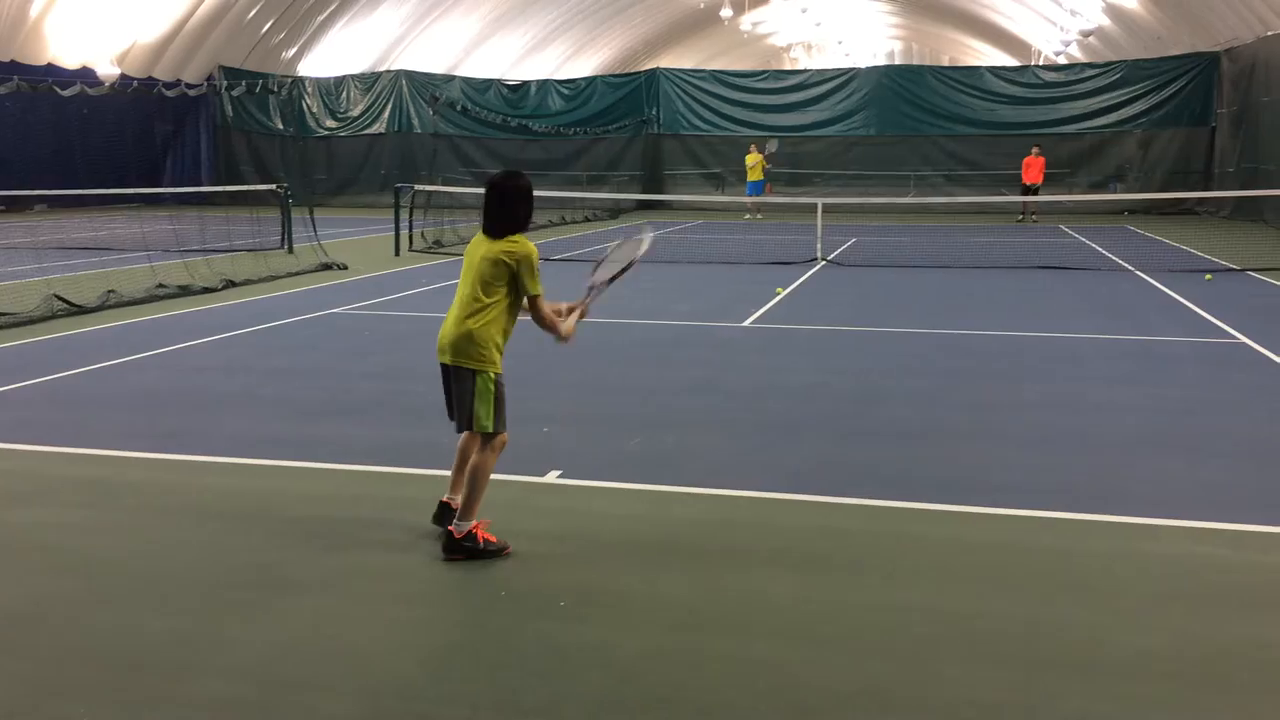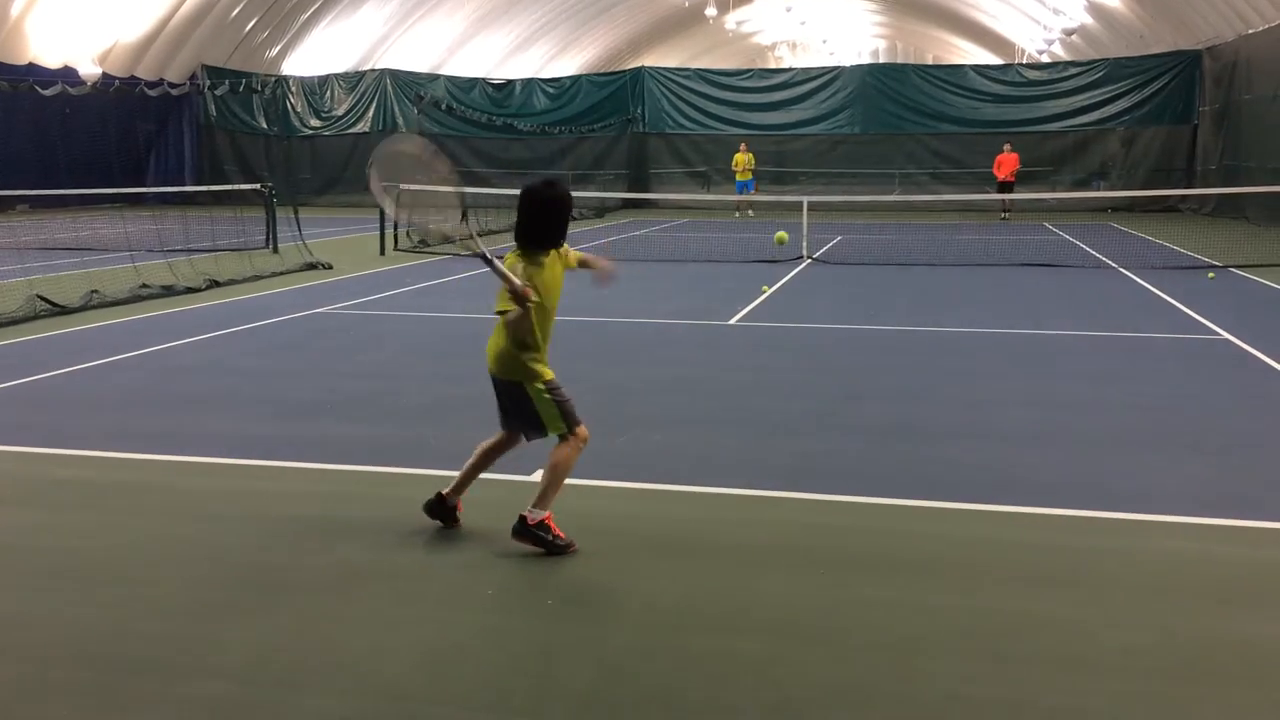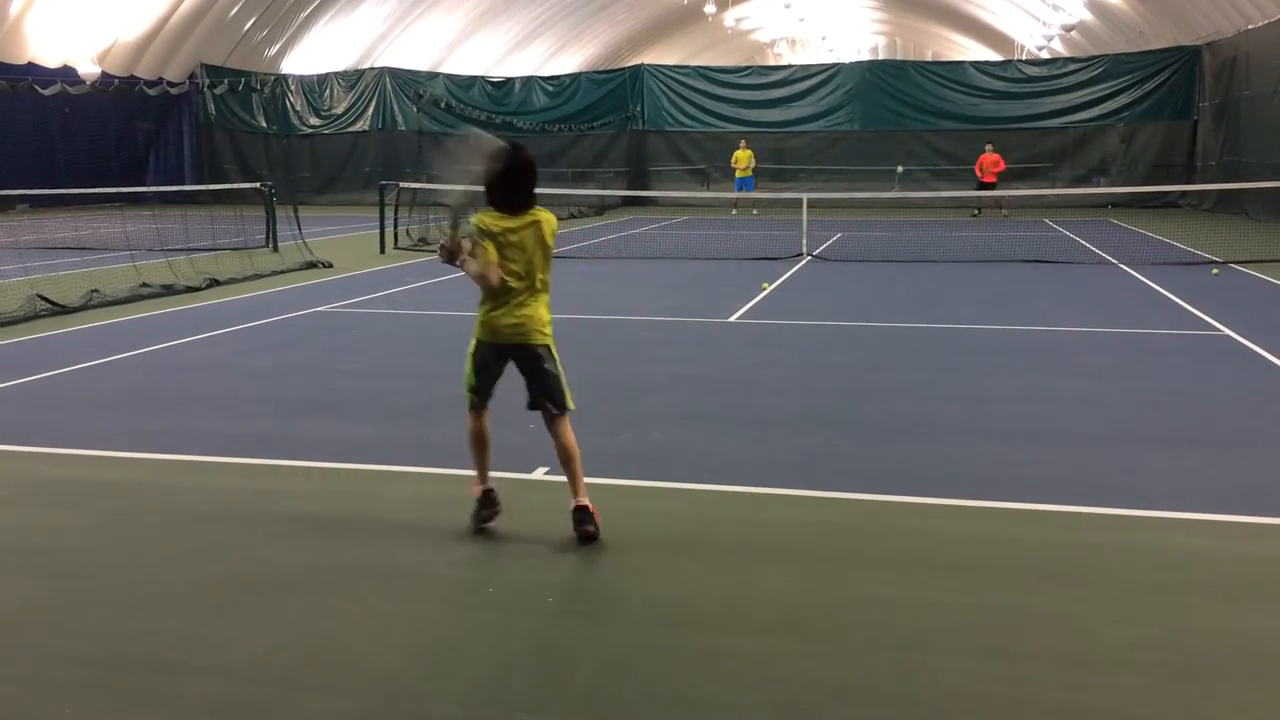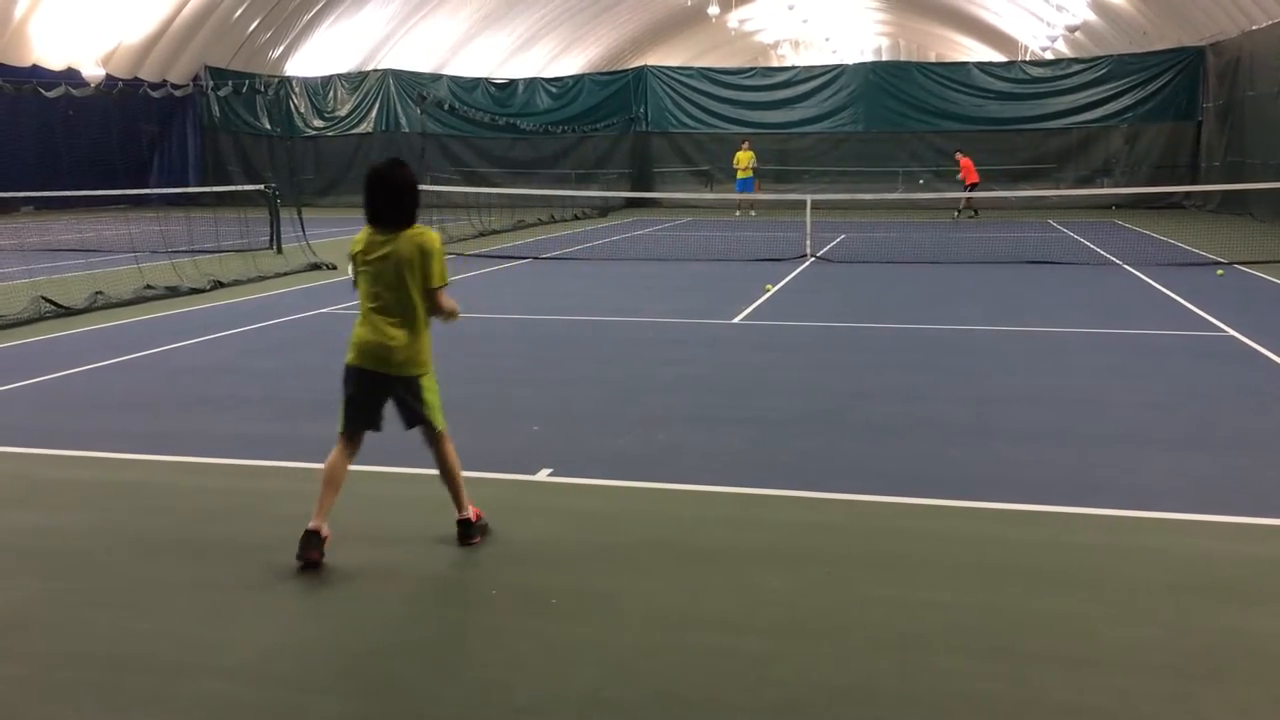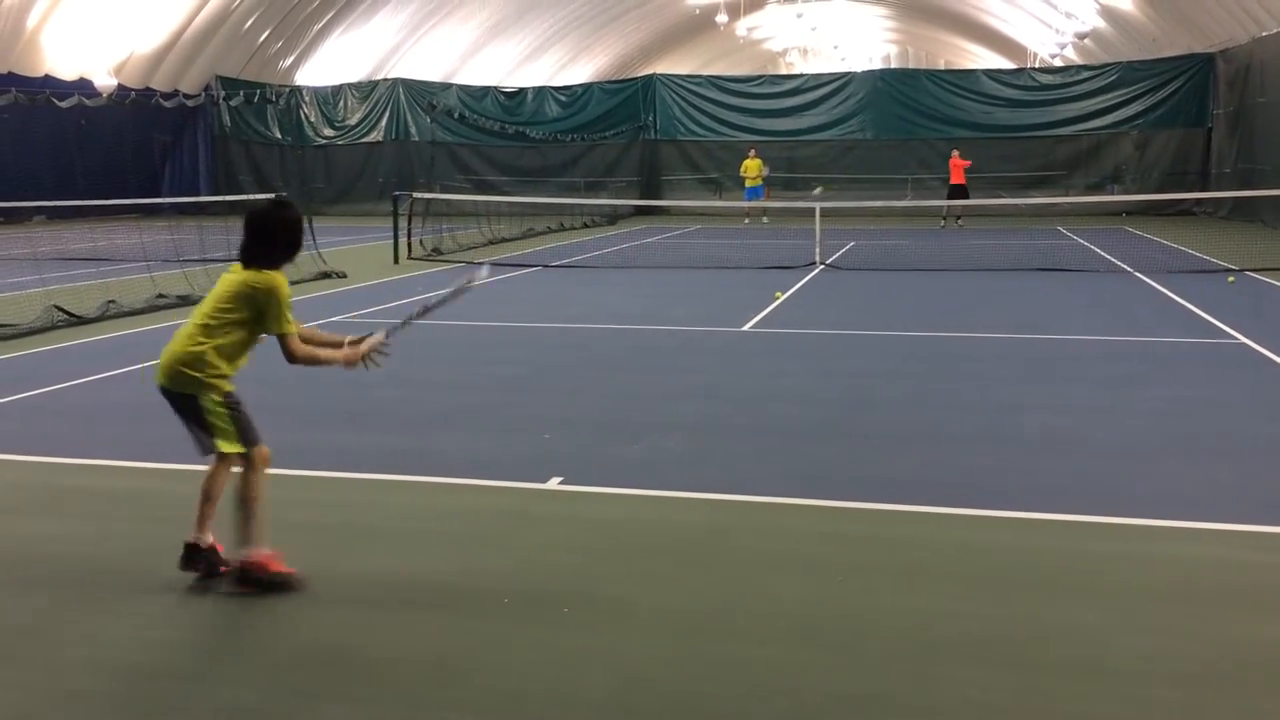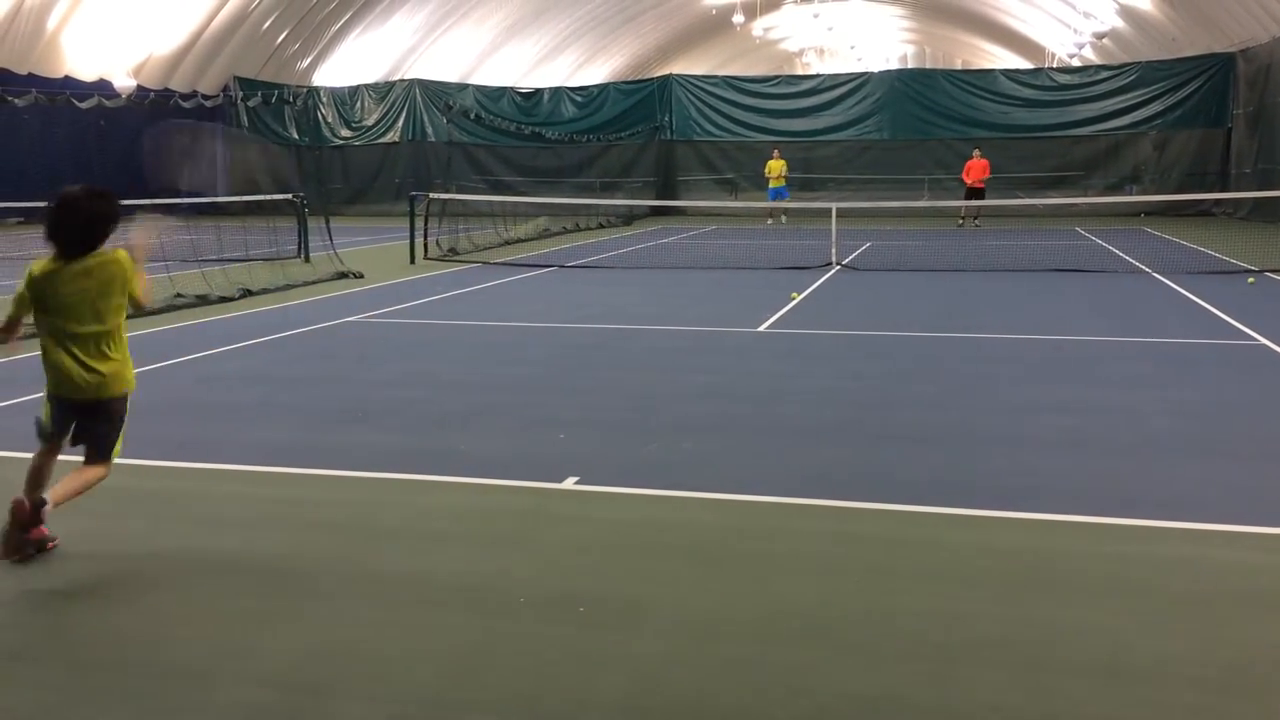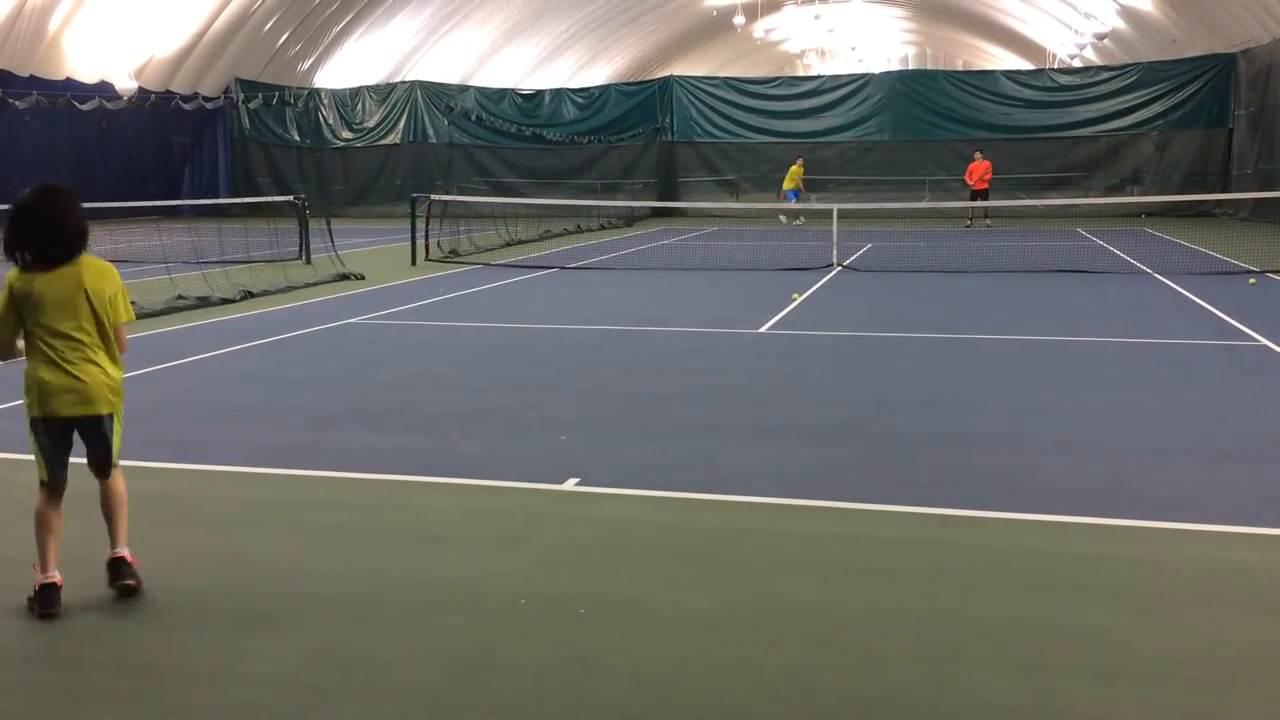
dt=0.7s
person 1, frame 1
left shoulder: (480, 242)
right shoulder: (522, 250)
right elbow: (536, 311)
left wrist: (552, 309)
right wrist: (562, 329)
left hip: (451, 343)
right hip: (476, 351)
left knee: (474, 429)
right knee: (492, 439)
left ankle: (451, 504)
right ankle: (462, 532)
person 1, frame 2
left shoulder: (555, 253)
right shoulder: (523, 267)
left elbow: (574, 257)
right elbow: (511, 329)
left wrist: (594, 263)
right wrist: (522, 308)
left hip: (505, 363)
right hip: (522, 367)
left knee: (511, 436)
right knee: (575, 436)
left ankle: (446, 499)
right ankle: (535, 520)
person 1, frame 3
left shoulder: (484, 223)
right shoulder: (546, 221)
left elbow: (490, 280)
left wrist: (461, 258)
left hip: (492, 332)
right hip: (533, 332)
left knee: (477, 409)
right knee: (557, 419)
left ankle: (485, 492)
right ankle: (581, 507)
person 1, frame 4
left shoulder: (361, 243)
right shoulder: (425, 241)
right elbow: (441, 307)
right wrist: (451, 310)
left hip: (363, 354)
right hip: (404, 360)
left knee: (348, 443)
right knee: (438, 437)
left ankle: (314, 531)
right ankle: (467, 517)
person 1, frame 5
left shoulder: (242, 274)
right shoulder: (270, 283)
left elbow: (287, 330)
right elbow: (292, 351)
left wrist: (342, 341)
right wrist: (345, 358)
left hip: (176, 370)
right hip: (198, 374)
left knee: (227, 452)
right knee: (255, 457)
left ankle: (200, 544)
right ankle: (252, 558)
person 1, frame 6
left shoulder: (42, 273)
right shoulder: (119, 263)
right elbow: (140, 302)
right wrist: (140, 260)
left hip: (64, 382)
right hip: (110, 384)
left knee: (48, 449)
right knee: (96, 464)
right ankle: (41, 506)
person 1, frame 7
right shoulder: (105, 274)
right elbow: (120, 344)
left hip: (48, 397)
right hip: (100, 393)
left knee: (51, 489)
right knee: (108, 473)
left ankle: (48, 582)
right ankle: (120, 558)
